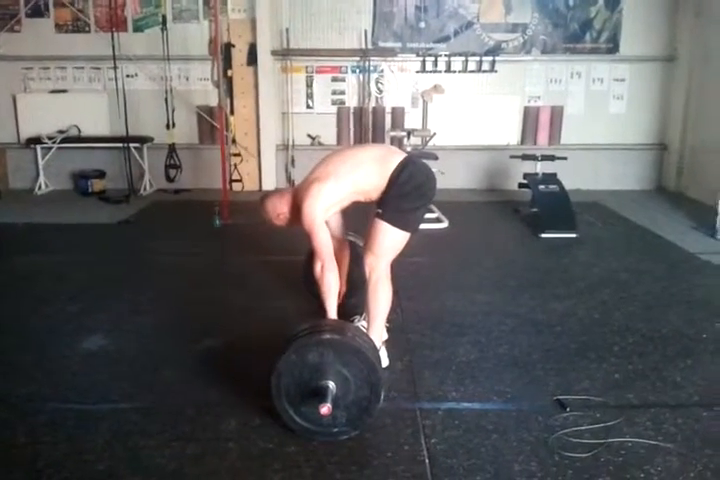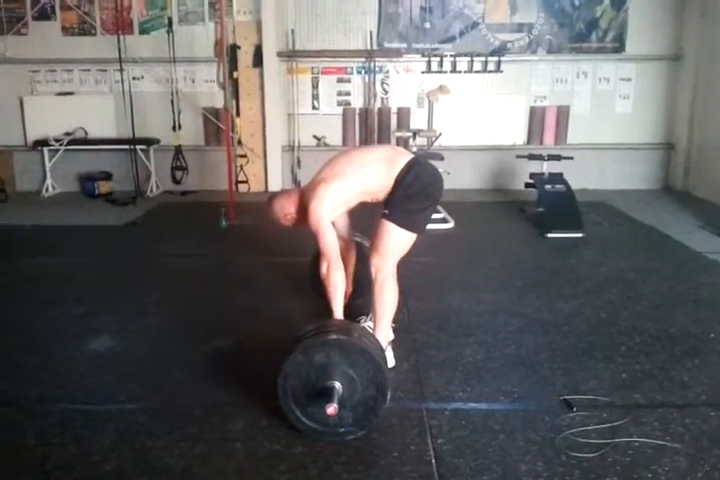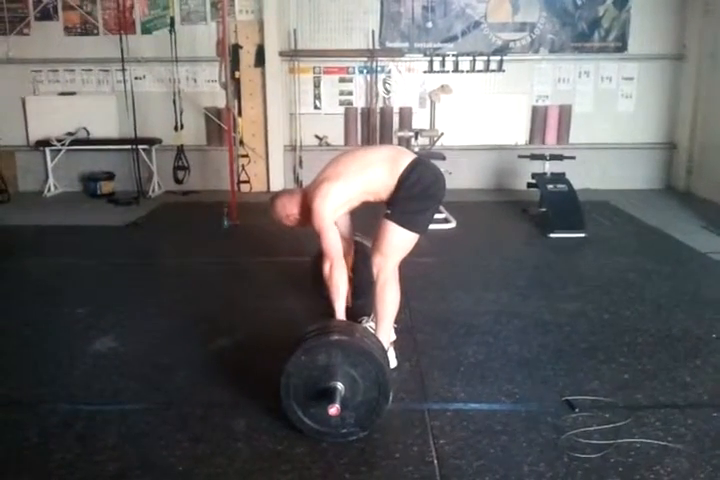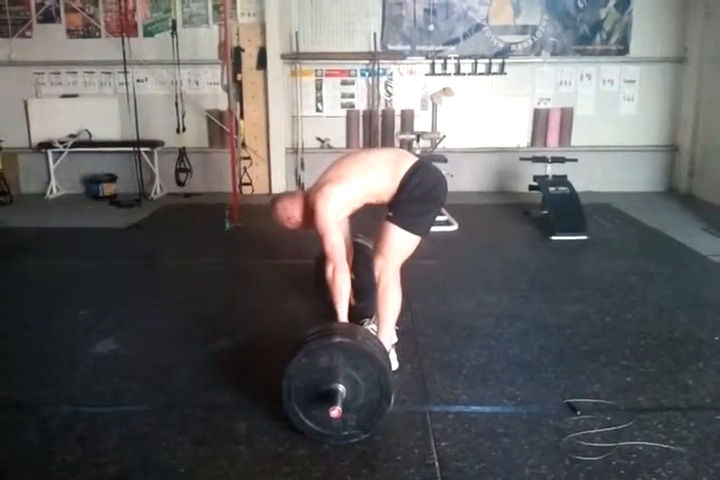
dt=0.2s
person 1, frame 1
left shoulder: (309, 206)
right shoulder: (316, 192)
left elbow: (325, 265)
right elbow: (338, 240)
left wrist: (332, 320)
right wrist: (342, 284)
left hip: (409, 182)
right hip: (408, 172)
left knee: (375, 265)
right knee: (374, 258)
left ankle: (374, 348)
right ankle: (372, 323)
person 1, frame 2
left shoulder: (316, 207)
right shoulder: (324, 194)
left elbow: (331, 265)
right elbow: (346, 241)
left wrist: (338, 320)
right wrist: (348, 285)
left hip: (415, 184)
right hip: (414, 173)
left knee: (380, 265)
right knee: (381, 258)
left ankle: (380, 349)
right ankle: (379, 324)
person 1, frame 3
left shoulder: (319, 206)
right shoulder: (324, 192)
left elbow: (333, 264)
right elbow: (345, 241)
left wrist: (340, 320)
right wrist: (346, 284)
left hip: (417, 183)
right hip: (417, 173)
left knee: (382, 265)
right knee: (383, 259)
left ankle: (382, 349)
right ankle: (381, 324)
person 1, frame 4
left shoulder: (322, 207)
right shoulder: (325, 194)
left elbow: (337, 266)
right elbow: (344, 244)
left wrist: (342, 323)
right wrist: (347, 286)
left hip: (420, 186)
right hip: (419, 175)
left knee: (384, 268)
right knee: (384, 261)
left ankle: (384, 351)
right ankle: (382, 326)
